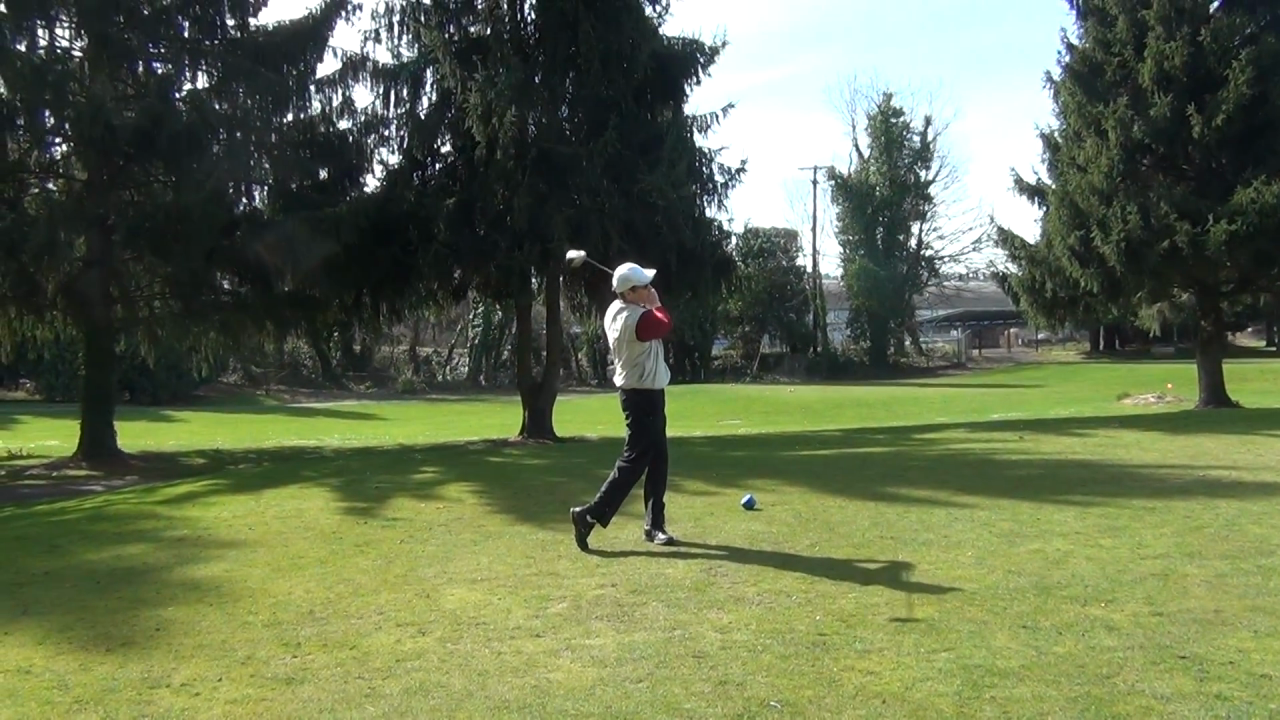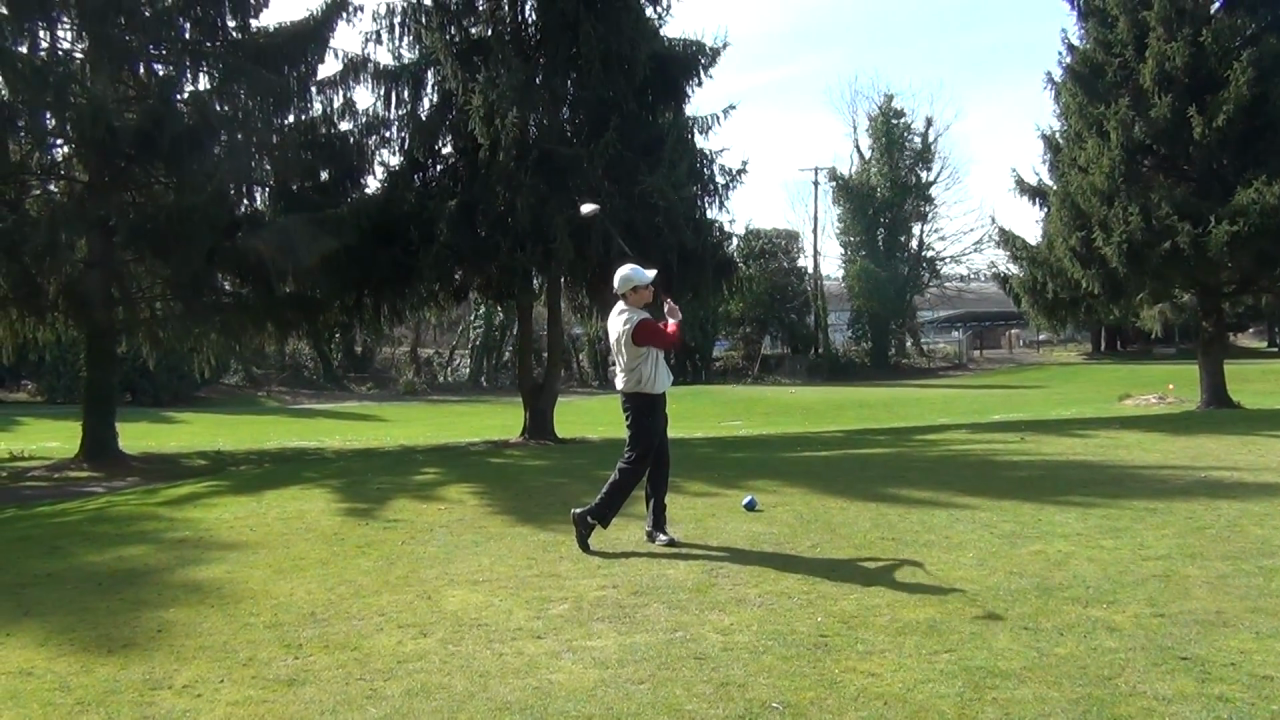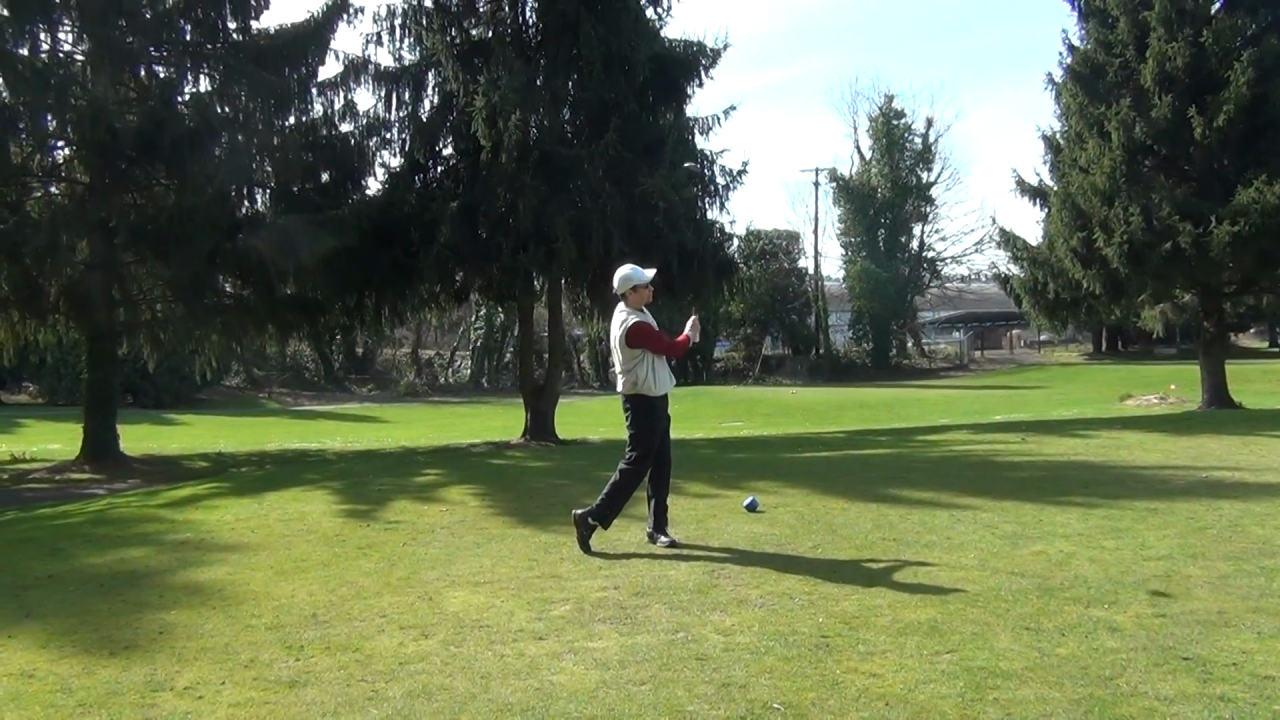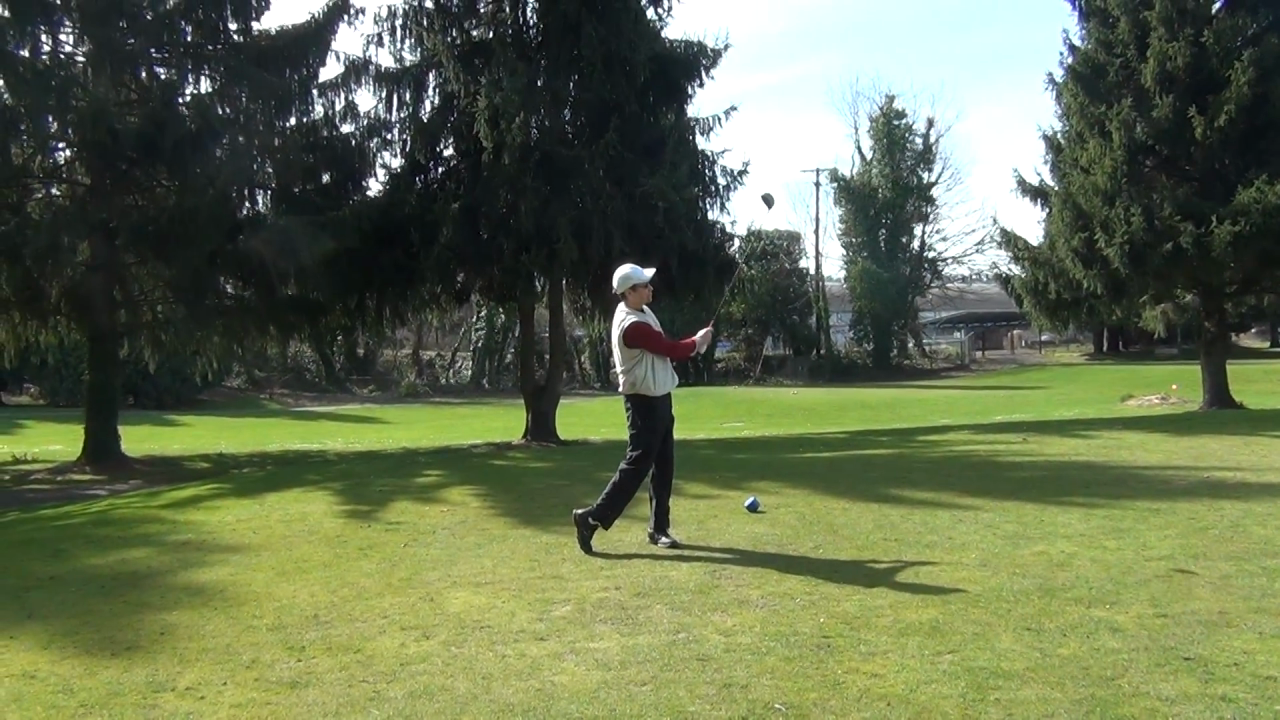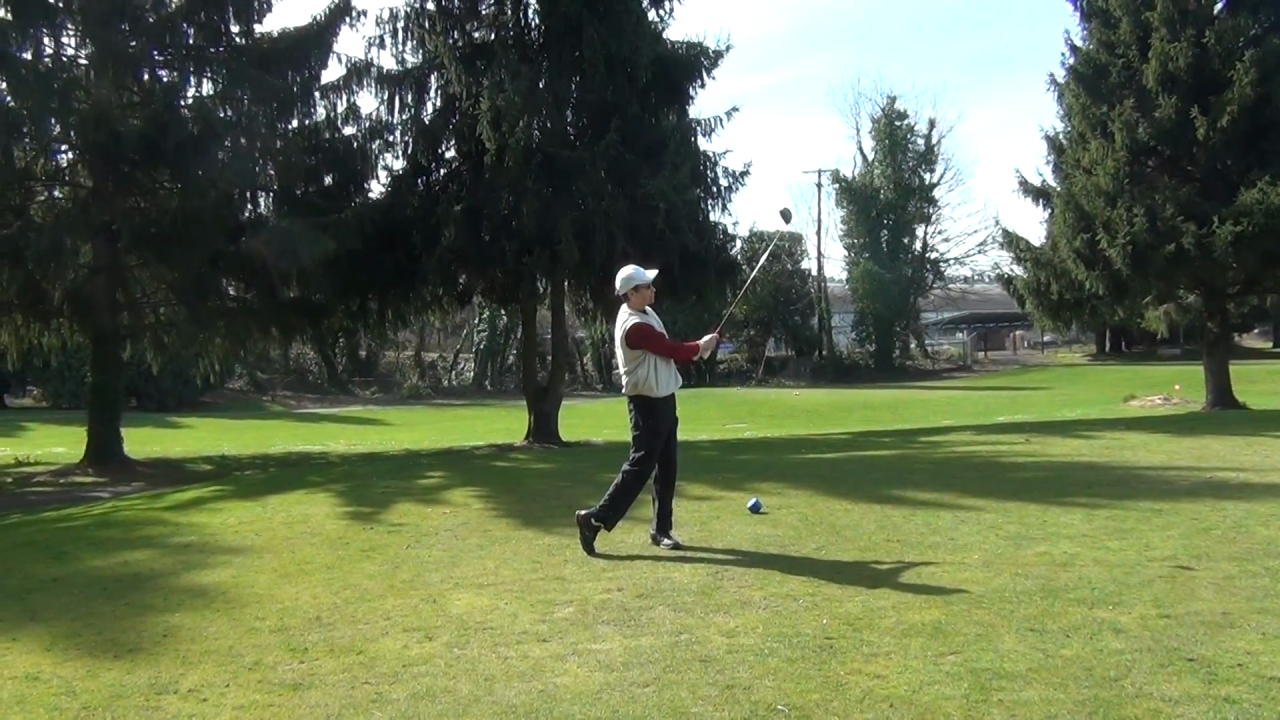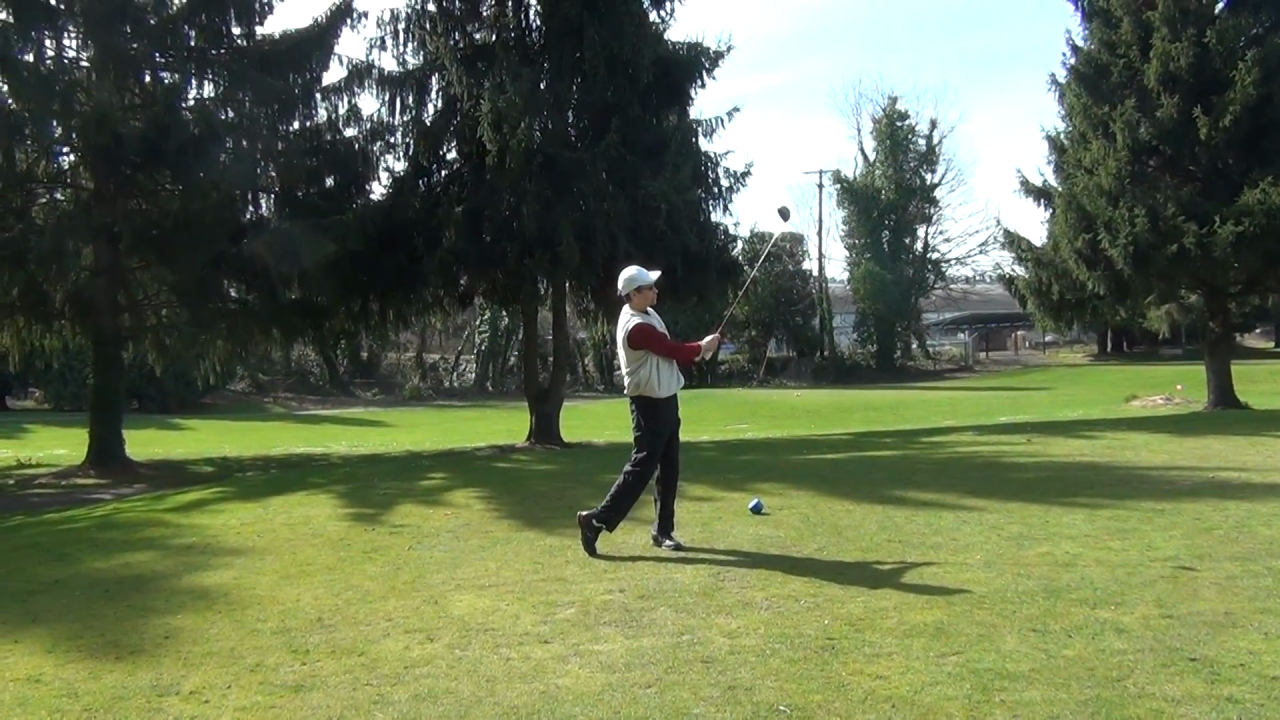
dt=0.2s
person 1, frame 1
left shoulder: (616, 311)
right shoulder: (639, 319)
left elbow: (654, 324)
right elbow: (665, 326)
left wrist: (649, 306)
right wrist: (655, 306)
left hip: (643, 392)
right hip: (643, 396)
left knee: (657, 459)
right knee: (634, 461)
left ankle: (654, 524)
right ankle: (589, 515)
person 1, frame 2
left shoulder: (623, 312)
right shoulder: (637, 323)
left elbow: (657, 339)
right elbow: (669, 340)
left wrist: (668, 320)
right wrist: (673, 320)
left hip: (648, 396)
right hip: (642, 399)
left knee: (659, 462)
right knee: (635, 463)
left ankle: (656, 525)
right ankle: (590, 516)
person 1, frame 3
left shoulder: (637, 312)
right shoulder: (634, 326)
left elbow: (660, 346)
right elbow: (668, 348)
left wrist: (685, 337)
right wrist: (689, 334)
left hip: (654, 398)
right hip: (642, 401)
left knee: (661, 464)
right knee: (636, 465)
left ankle: (657, 527)
right ankle: (591, 517)
person 1, frame 4
left shoulder: (641, 312)
right shoulder: (632, 326)
left elbow: (663, 348)
right elbow: (669, 349)
left wrist: (692, 344)
right wrist: (696, 342)
left hip: (658, 397)
right hip: (644, 402)
left knee: (663, 465)
right knee: (637, 465)
left ankle: (658, 527)
right ankle: (592, 517)
person 1, frame 5
left shoulder: (645, 313)
right shoulder: (635, 327)
left elbow: (666, 349)
right elbow: (671, 350)
left wrist: (696, 349)
right wrist: (701, 346)
left hip: (662, 398)
right hip: (647, 403)
left knee: (667, 466)
right knee: (640, 466)
left ankle: (661, 528)
right ankle: (595, 518)
person 1, frame 6
left shoulder: (646, 314)
right shoulder: (637, 327)
left elbow: (669, 350)
right elbow: (673, 350)
left wrist: (697, 351)
right wrist: (702, 347)
left hip: (665, 399)
right hip: (649, 404)
left knee: (669, 467)
right knee: (641, 467)
left ankle: (663, 530)
right ankle: (597, 519)
